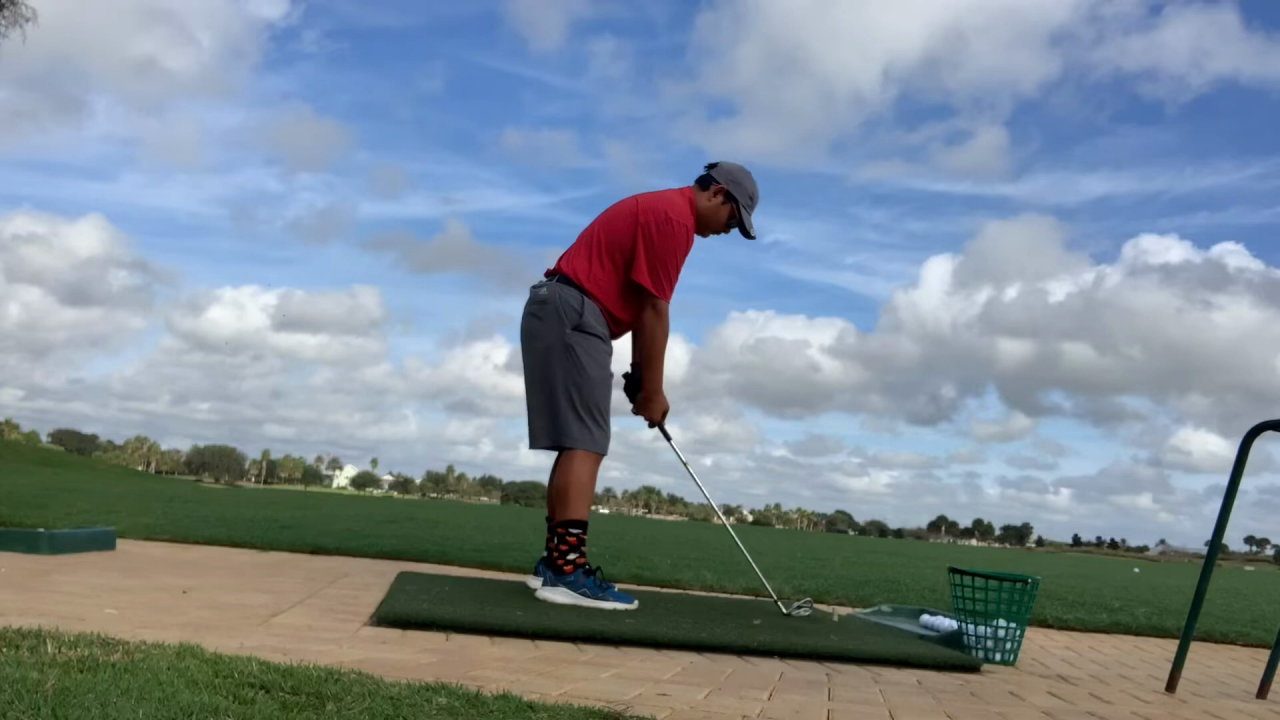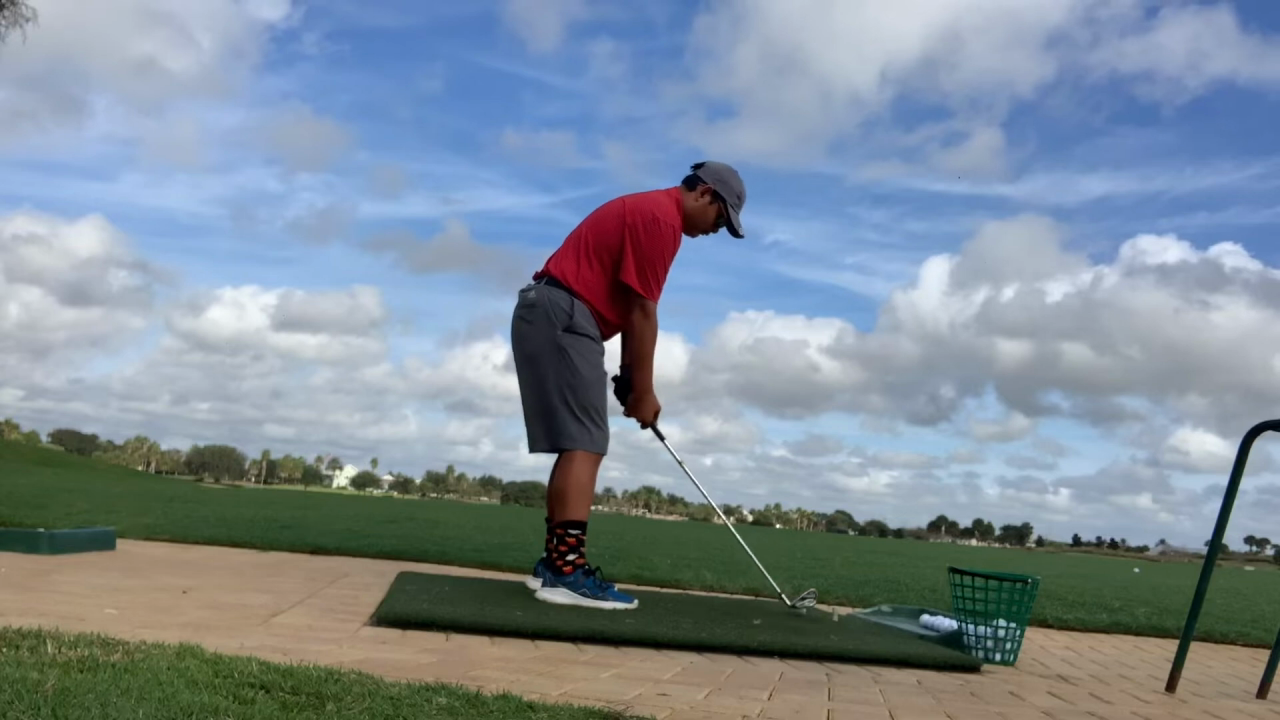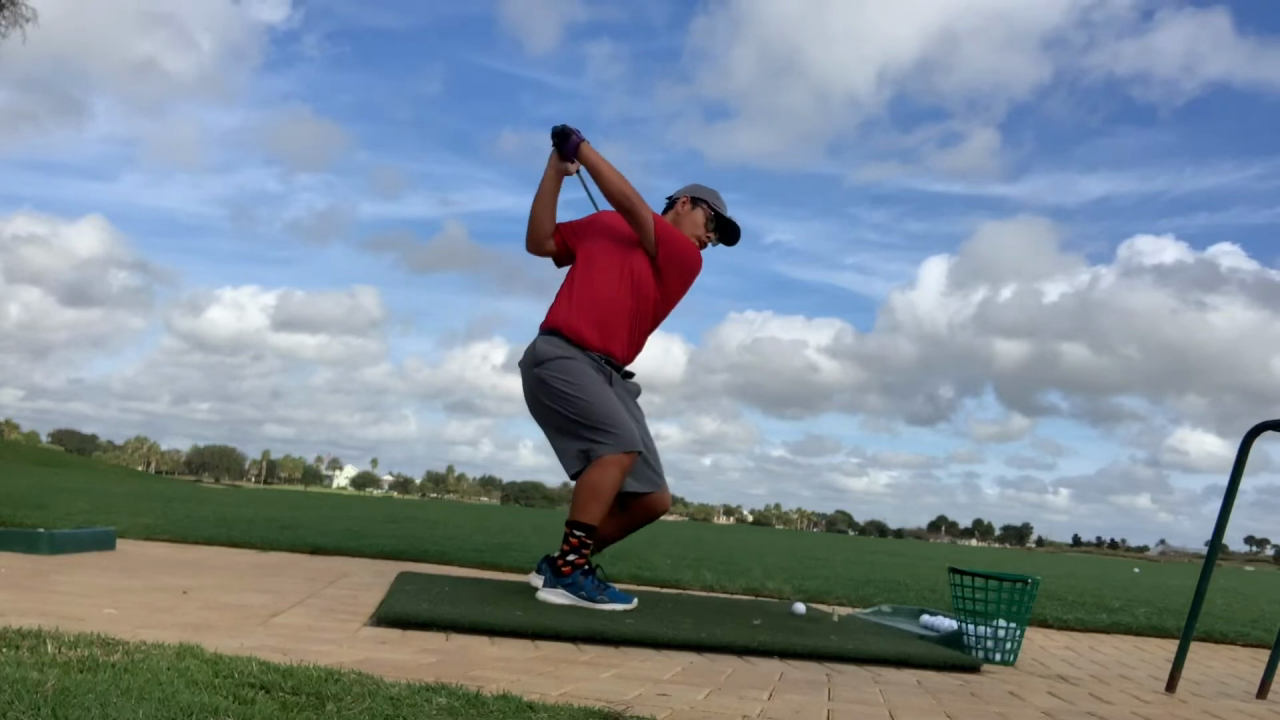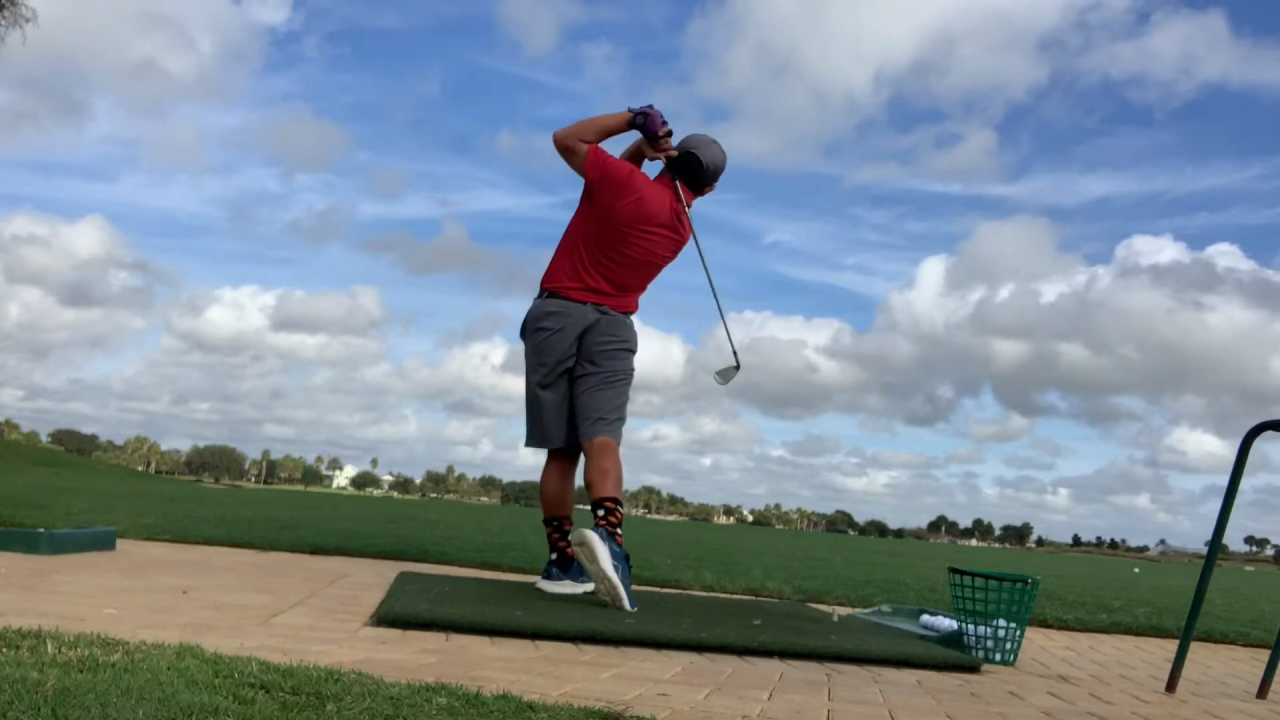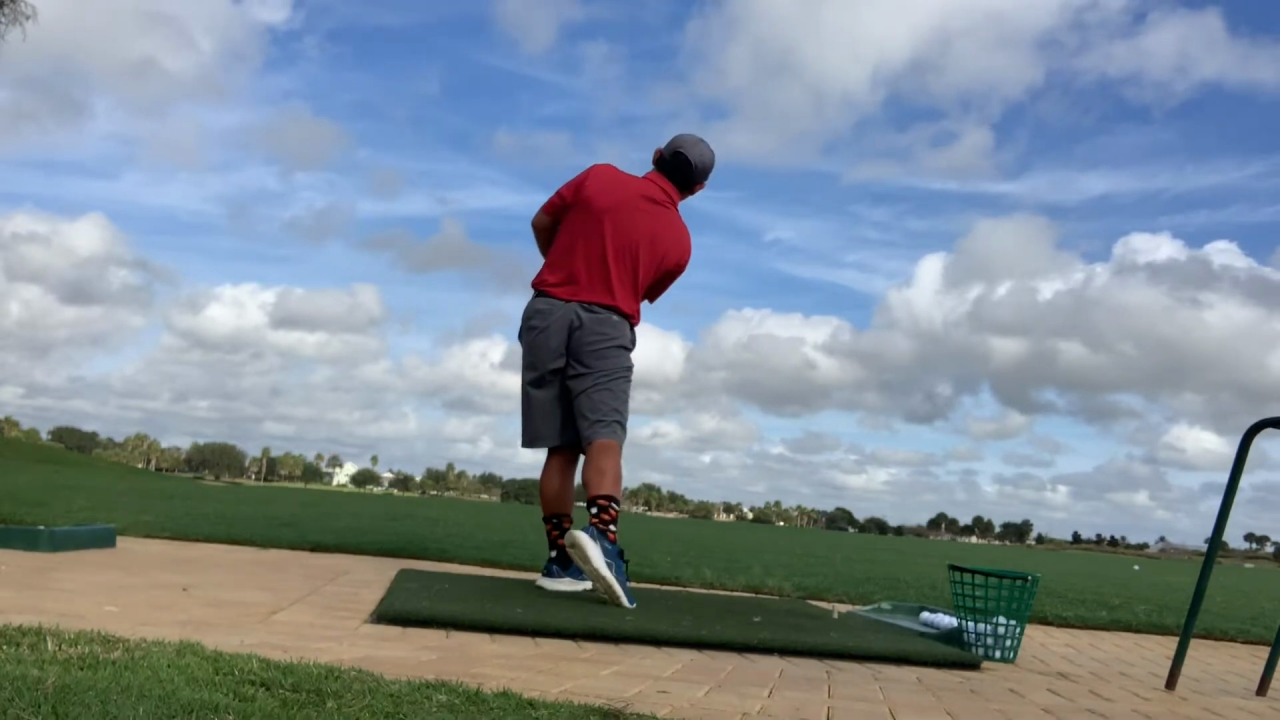
dt=1s
person 1, frame 1
left shoulder: (660, 209)
right shoulder: (674, 217)
left elbow: (640, 304)
right elbow: (653, 311)
left wrist: (640, 376)
right wrist: (653, 390)
left hip: (560, 314)
right hip: (572, 316)
left knee: (576, 442)
right knee: (585, 443)
left ankle: (556, 562)
right ankle: (569, 571)
person 1, frame 2
left shoulder: (650, 212)
right shoulder: (661, 218)
left elbow: (631, 307)
right elbow: (642, 312)
left wrist: (629, 375)
right wrist: (644, 391)
left hip: (549, 315)
right hip: (562, 316)
left knee: (576, 444)
right knee: (585, 443)
left ankle: (554, 562)
right ankle: (567, 571)
person 1, frame 3
left shoulder: (687, 260)
right shoulder: (603, 225)
left elbow: (632, 207)
right elbow: (538, 243)
left wrist: (582, 149)
right wrist: (557, 166)
left hip: (607, 376)
right hip: (556, 358)
left knee: (653, 498)
right knee: (618, 447)
left ankle: (564, 562)
right ankle: (567, 572)
person 1, frame 4
left shoulder: (625, 184)
right shoulder: (681, 228)
left elbow: (565, 140)
left wrist: (632, 121)
right wrist: (641, 147)
left hip: (553, 317)
right hip: (609, 328)
left knee: (561, 449)
right knee: (601, 439)
left ankle: (561, 561)
right ankle: (605, 534)
person 1, frame 5
left shoulder: (600, 177)
right shoulder: (678, 240)
left elbow: (541, 223)
left hip: (547, 313)
right hip: (605, 326)
left knee: (561, 446)
right knee: (604, 435)
left ankle: (561, 559)
right ankle: (601, 532)
